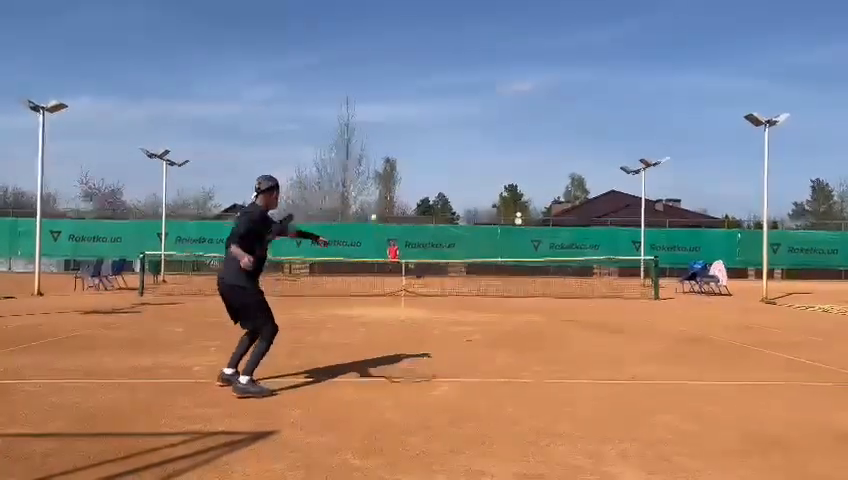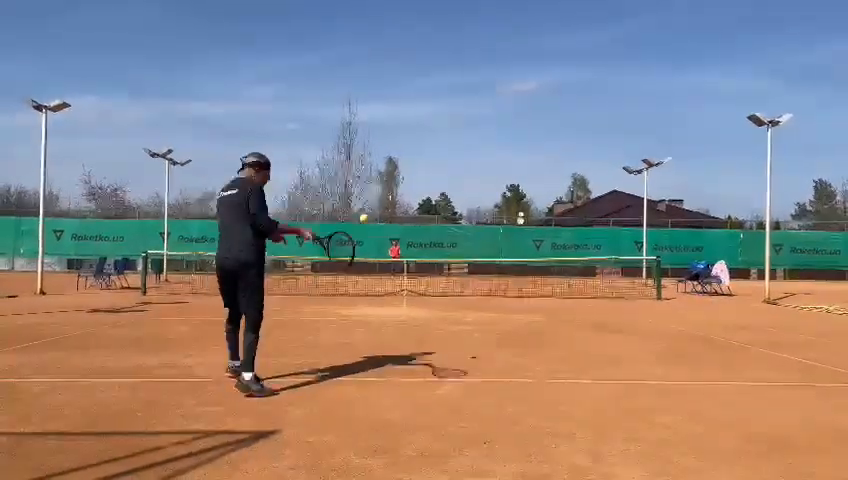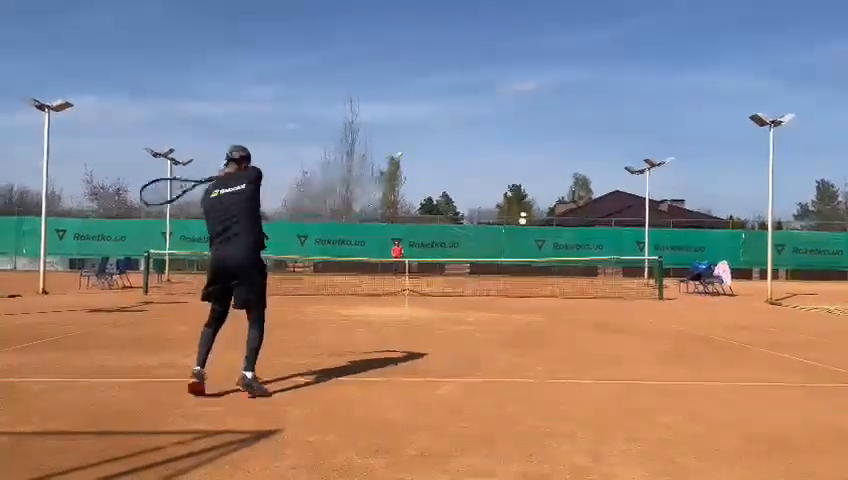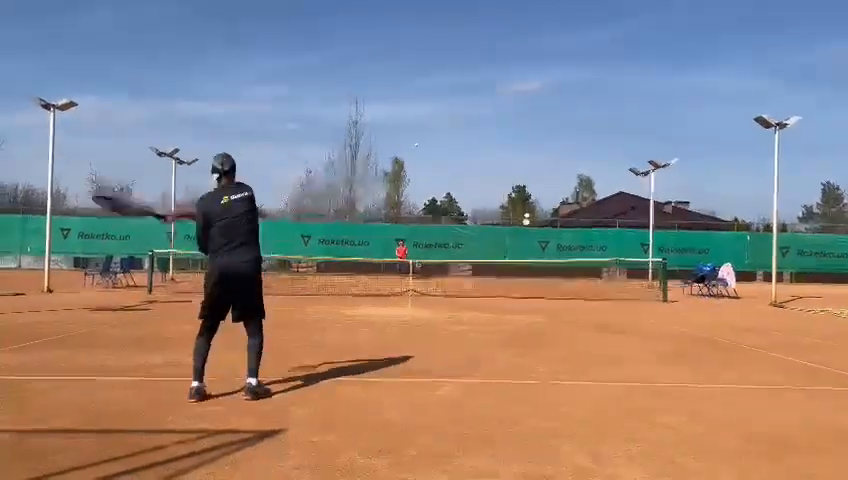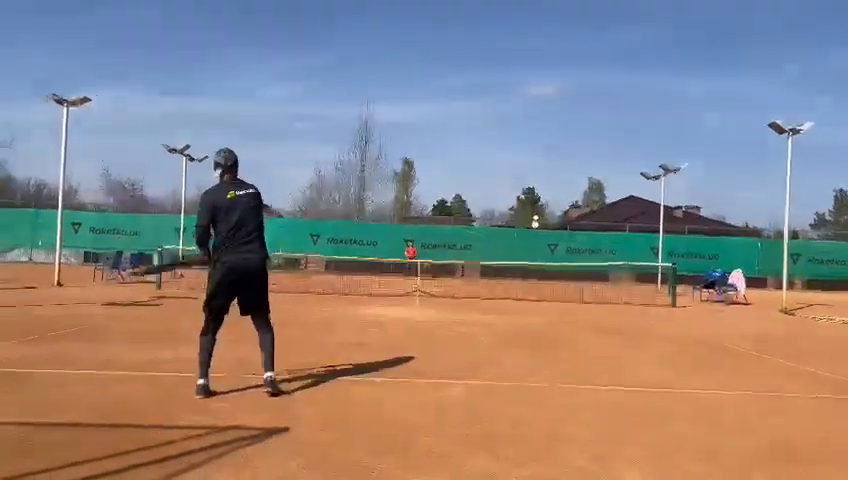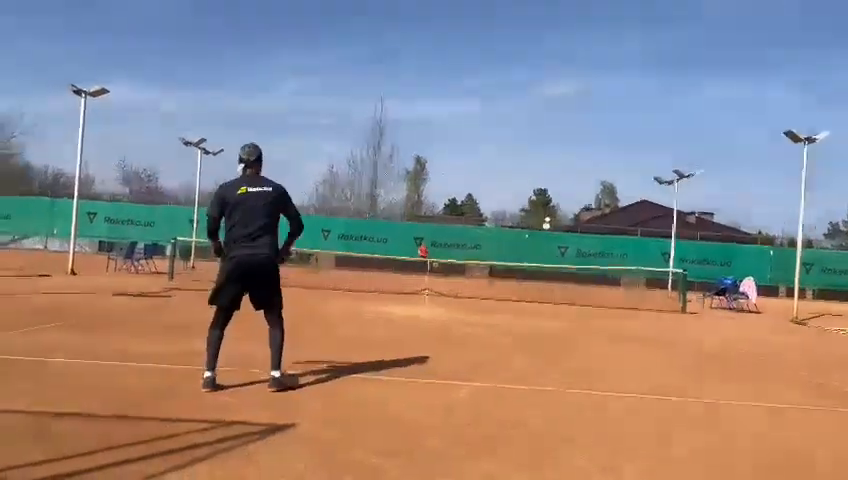
dt=0.2s
person 1, frame 1
left shoulder: (262, 216)
right shoulder: (252, 213)
left elbow: (282, 229)
right elbow: (231, 242)
left wrist: (314, 237)
right wrist: (242, 256)
left hip: (232, 281)
right hip: (238, 282)
left knee: (256, 328)
right knee: (269, 328)
left ankle: (229, 372)
right ankle: (245, 381)
person 1, frame 2
left shoulder: (225, 190)
right shoulder: (252, 188)
right elbow: (262, 222)
left wrist: (271, 233)
right wrist: (295, 230)
left hip: (224, 260)
right hip: (246, 260)
left knee: (236, 313)
right knee: (254, 317)
left ankle: (235, 364)
right ankle: (248, 376)
person 1, frame 3
left shoulder: (209, 192)
right shoulder: (253, 176)
left elbow: (212, 230)
left hip: (220, 260)
right hip: (248, 259)
left knee: (216, 317)
right knee: (256, 319)
left ankle: (199, 371)
right ankle: (248, 375)
person 1, frame 4
left shoulder: (206, 202)
right shoulder: (247, 191)
left elbow: (203, 243)
left hip: (220, 269)
right hip: (249, 267)
left knee: (207, 327)
right knee: (254, 327)
left ankle: (197, 385)
right ankle: (252, 382)
person 1, frame 5
left shoulder: (210, 196)
right shoulder: (253, 191)
left elbow: (201, 234)
left wrist: (210, 255)
left hip: (226, 264)
right hip: (255, 264)
left knee: (211, 324)
right knee: (262, 322)
left ankle: (202, 382)
right ankle: (269, 376)
person 1, frame 6
left shoulder: (226, 189)
right shoulder: (276, 190)
left elbow: (211, 227)
right elbow: (297, 224)
left wrist: (220, 250)
right wrist: (285, 248)
left hip: (235, 260)
right hip: (266, 261)
left knee: (220, 318)
right knee: (274, 318)
left ankle: (208, 375)
right ankle: (276, 374)
